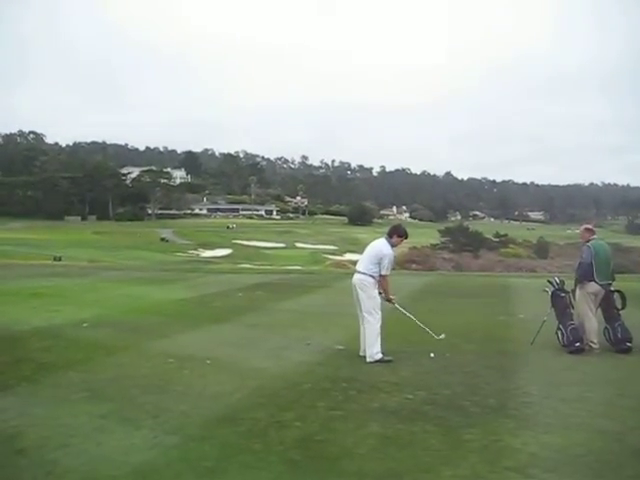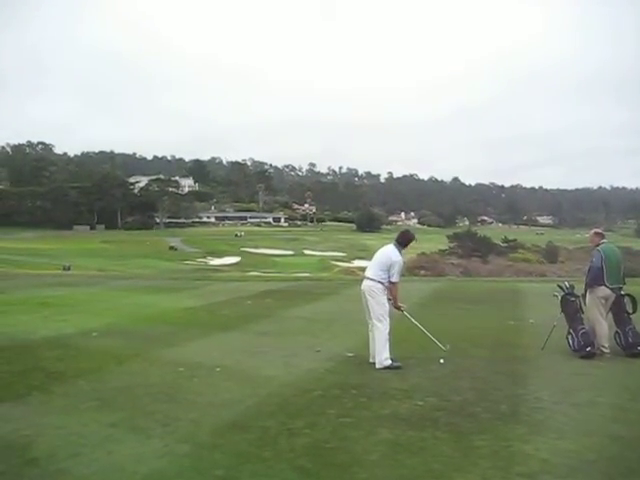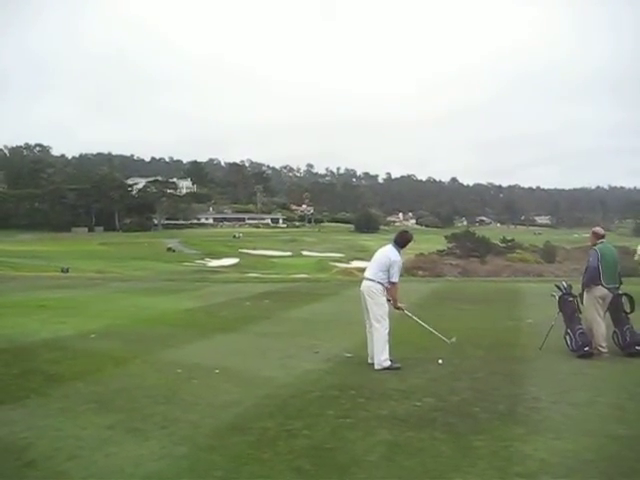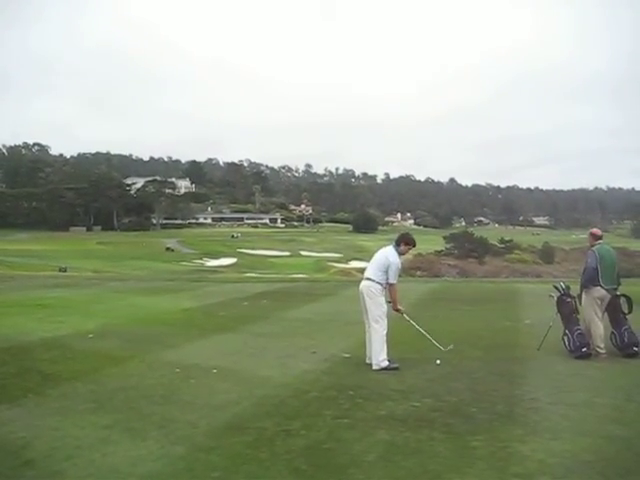
dt=0.7s
person 1, frame 1
left shoulder: (378, 242)
right shoulder: (388, 252)
right elbow: (383, 277)
left wrist: (380, 291)
right wrist: (387, 295)
left hip: (358, 278)
right hip: (366, 281)
left knee: (365, 317)
right knee: (373, 318)
left ankle: (365, 350)
right ankle: (374, 355)
person 1, frame 2
left shoulder: (387, 248)
right shoulder: (397, 258)
right elbow: (394, 284)
left wrist: (389, 295)
right wrist: (396, 303)
left hip: (367, 284)
right hip: (376, 288)
left knee: (374, 323)
right knee: (382, 324)
left ankle: (375, 356)
right ankle: (383, 361)
person 1, frame 3
left shoulder: (385, 249)
right shoulder: (396, 259)
right elbow: (394, 284)
left wrist: (389, 296)
right wrist: (395, 303)
left hip: (366, 285)
right hip: (375, 289)
left knee: (372, 324)
right knee: (381, 325)
left ankle: (374, 357)
right ankle: (381, 362)
person 1, frame 4
left shoulder: (386, 250)
right shoulder: (395, 260)
right elbow: (392, 285)
left wrist: (394, 301)
right wrist: (395, 305)
left hip: (366, 285)
right hip: (373, 288)
left knee: (371, 324)
right knee: (379, 326)
left ankle: (372, 357)
right ankle: (380, 362)
person 2, frame 1
left shoulder: (589, 246)
right shoulder: (606, 246)
left elbow: (584, 265)
right elbow: (610, 266)
left wrist: (578, 280)
right wrist: (609, 281)
left hip: (588, 284)
right hip: (602, 285)
left knee: (587, 315)
right knee: (591, 314)
left ankle: (593, 344)
right ankle: (589, 340)
person 2, frame 2
left shoulder: (599, 250)
right shoulder: (616, 250)
left elbow: (594, 269)
right elbow: (621, 270)
left wrist: (588, 285)
right wrist: (620, 285)
left hip: (599, 289)
right hip: (613, 289)
left knee: (597, 319)
right knee: (601, 318)
left ankle: (603, 348)
right ankle: (601, 344)
person 2, frame 3
left shoulder: (596, 250)
right shoulder: (613, 250)
left elbow: (591, 270)
right elbow: (617, 270)
left wrist: (585, 285)
right wrist: (617, 285)
left hip: (596, 288)
right hip: (610, 289)
left knee: (595, 319)
right knee: (598, 318)
left ankle: (602, 348)
right ankle: (598, 344)
person 2, frame 4
left shoulder: (594, 251)
right shoulder: (611, 251)
left elbow: (590, 270)
right elbow: (616, 271)
left wrist: (583, 286)
right wrist: (615, 286)
left hip: (594, 289)
right hip: (608, 290)
left knee: (593, 320)
right knee: (597, 319)
left ankle: (600, 350)
right ankle: (597, 345)
